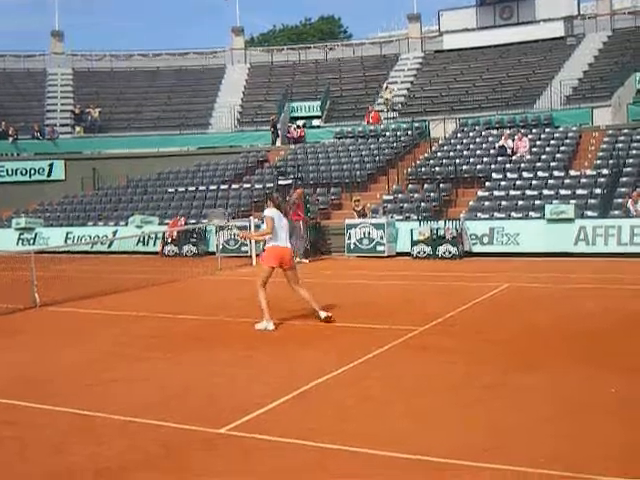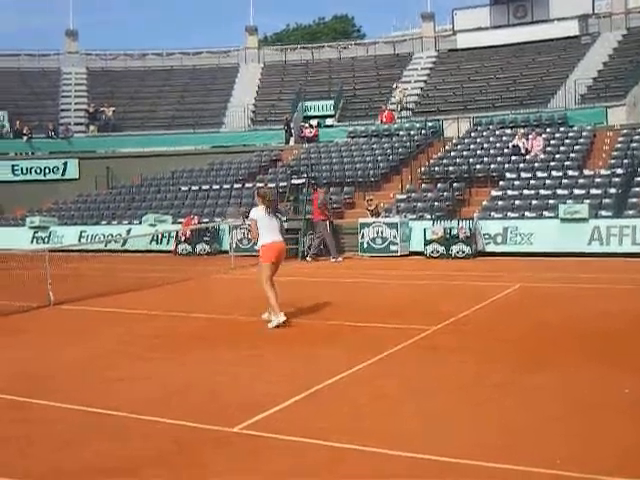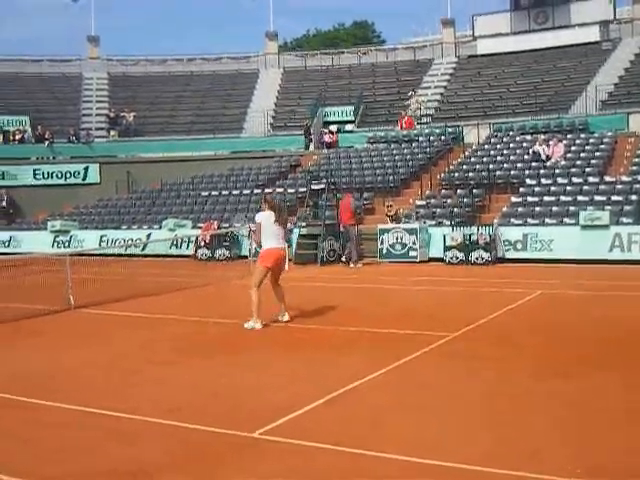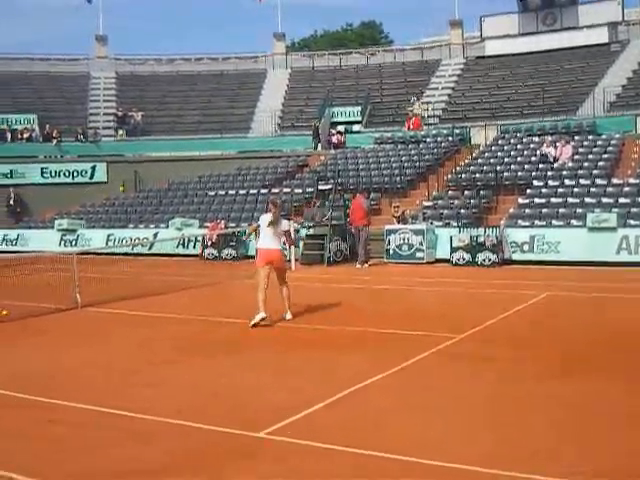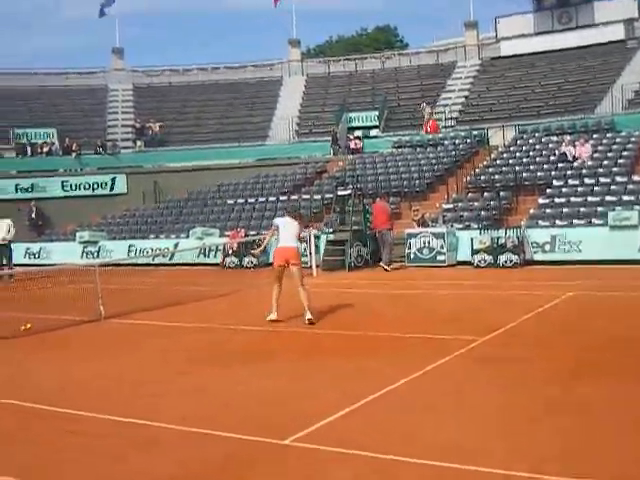
dt=0.3s
person 1, frame 1
left shoulder: (269, 211)
right shoulder: (284, 218)
left elbow: (269, 230)
left wrist: (251, 235)
right wrist: (253, 236)
left hip: (272, 251)
right hip: (287, 252)
left knee: (261, 286)
right knee: (297, 287)
left ankle: (267, 321)
right ankle: (321, 312)
person 1, frame 2
left shoulder: (254, 211)
right shoulder: (274, 212)
left elbow: (255, 234)
left wrist: (253, 235)
left hip: (268, 248)
right hip: (281, 246)
left knee: (266, 284)
right knee: (268, 280)
left ankle: (278, 315)
right ankle: (273, 311)
person 1, frame 3
left shoulder: (260, 215)
right shoulder: (281, 217)
left elbow: (258, 239)
left wrist: (255, 238)
left hip: (268, 253)
right hip: (282, 253)
left knee: (254, 286)
right knee: (274, 282)
left ankle: (256, 320)
right ankle: (284, 313)
person 1, frame 4
left shoulder: (263, 217)
right shoulder: (284, 223)
left elbow: (253, 228)
right elbow: (290, 242)
left wrist: (246, 236)
left hip: (263, 253)
right hip: (277, 253)
left knee: (262, 287)
right knee: (283, 283)
left ankle: (261, 312)
right ankle: (287, 312)
person 1, frame 5
left shoulder: (278, 220)
right shoulder: (298, 224)
left elbow: (270, 234)
left wrist: (260, 249)
left hip: (280, 252)
right hip: (293, 252)
left knee: (277, 284)
right knee: (300, 286)
left ankle: (274, 313)
right ankle: (308, 314)
